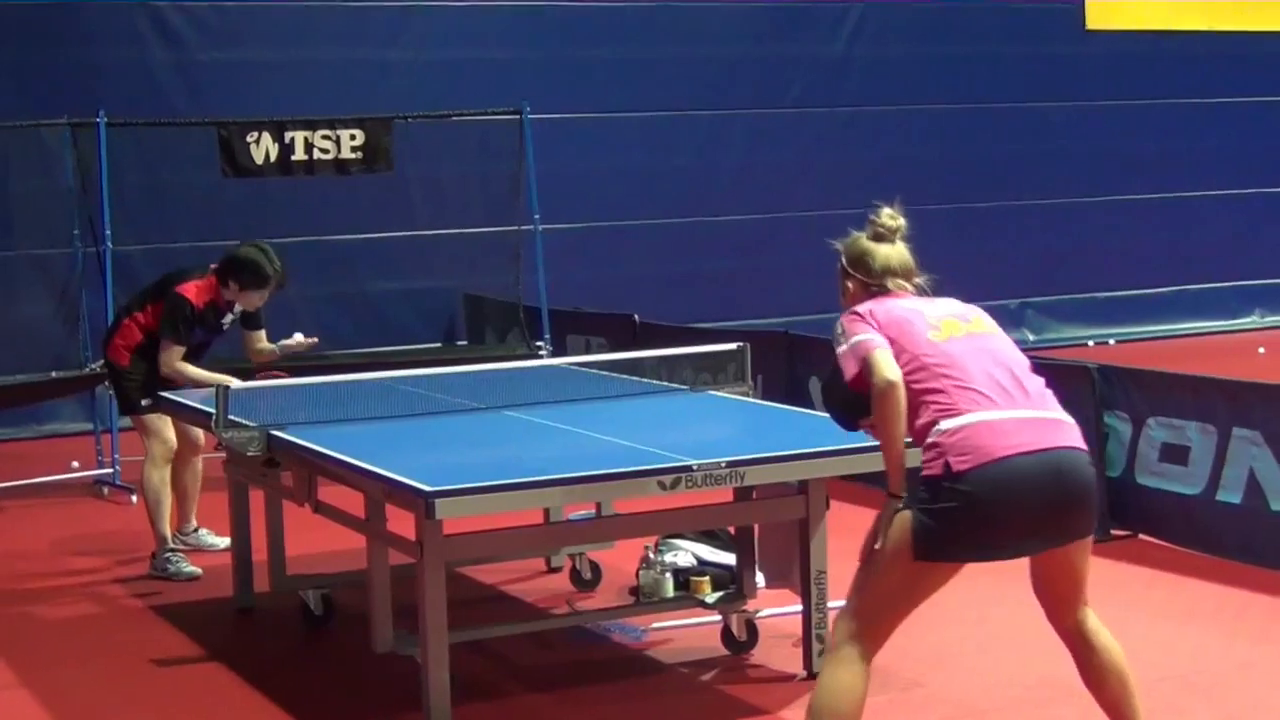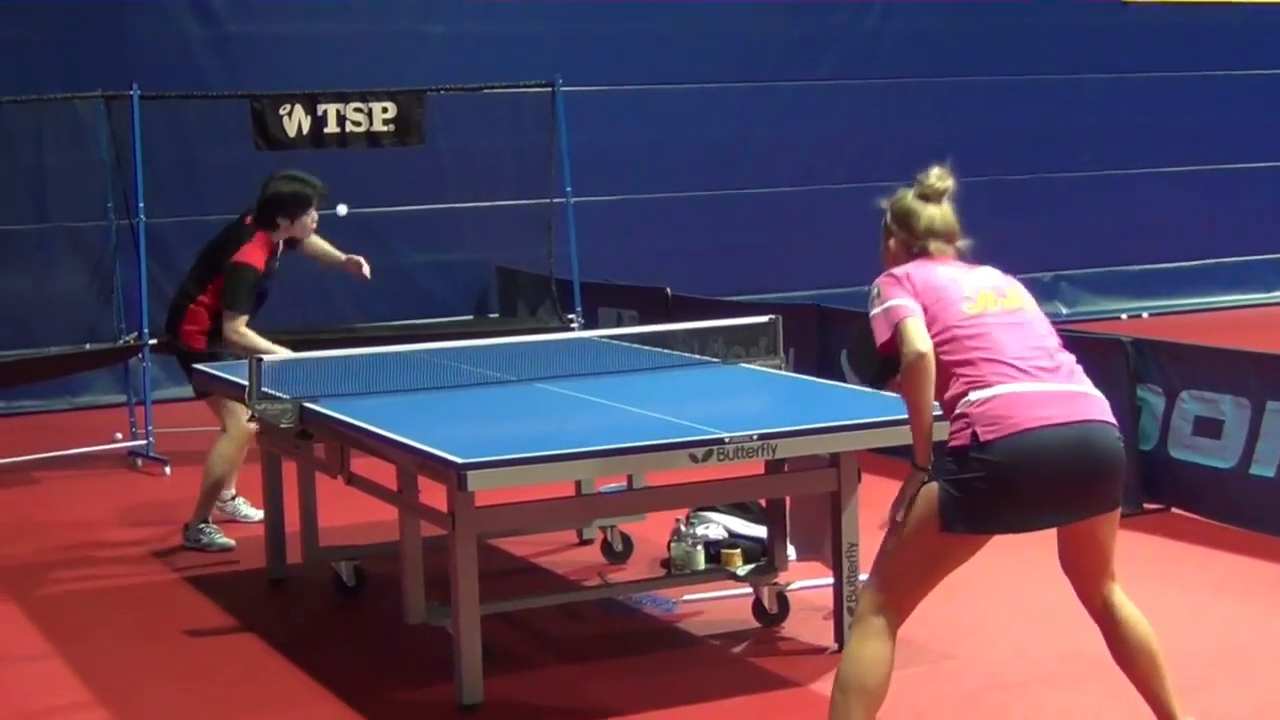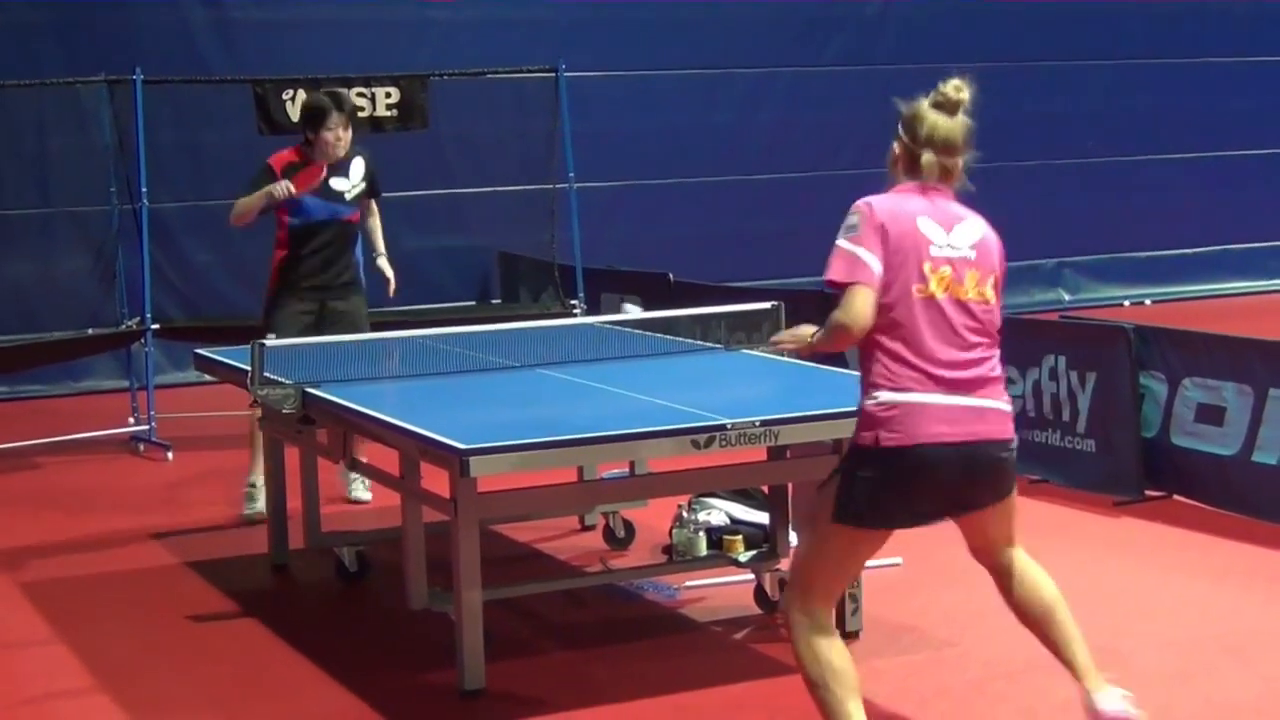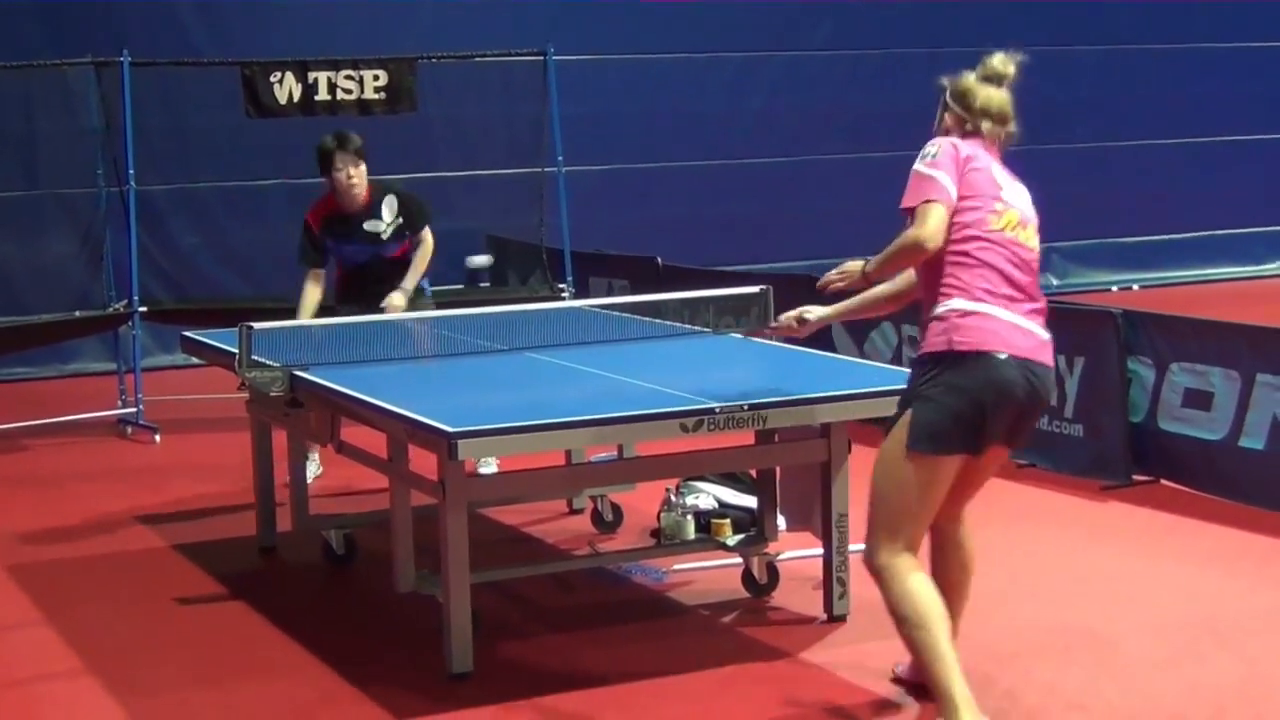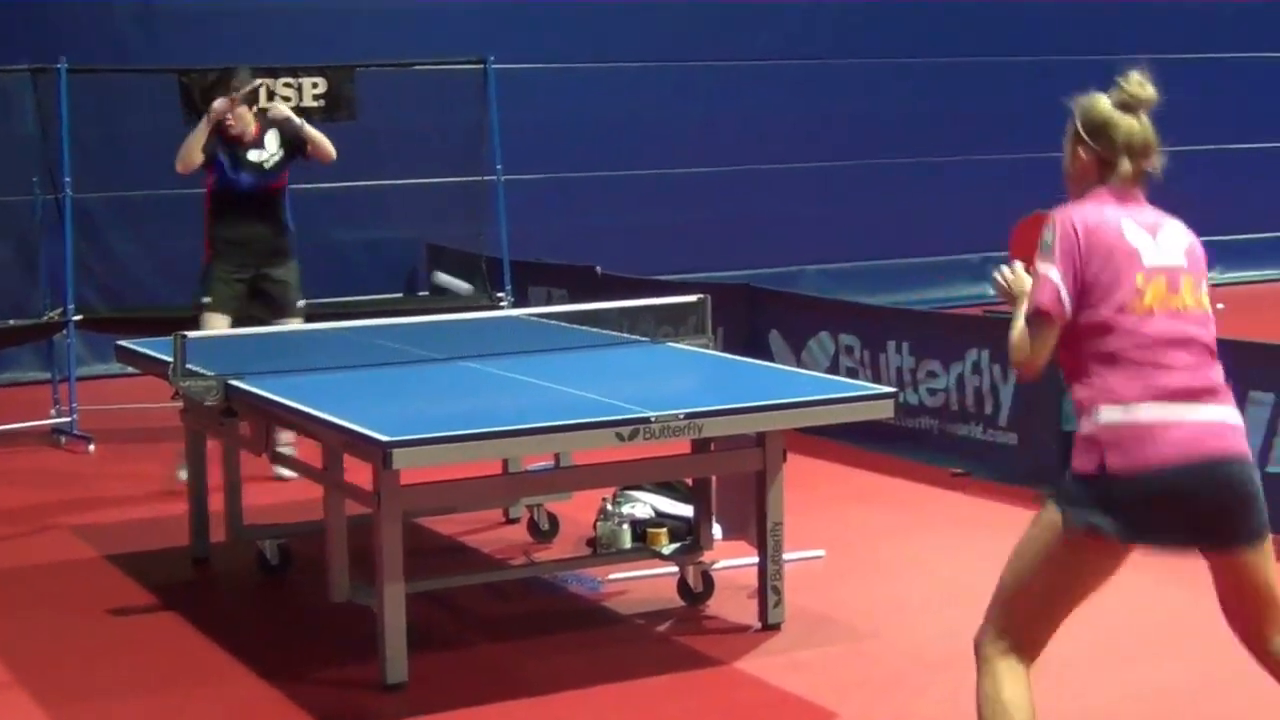
dt=0.7s
person 1, frame 1
left shoulder: (861, 319)
right shoulder: (966, 309)
left elbow: (888, 380)
left wrist: (896, 490)
left hip: (978, 470)
right hip: (1068, 459)
left knee: (855, 635)
right knee: (1073, 616)
person 1, frame 2
left shoulder: (897, 281)
right shoulder: (1001, 279)
left elbow: (918, 352)
left wrist: (922, 462)
left hip: (1006, 443)
right hip: (1095, 431)
left knee: (878, 607)
right knee: (1101, 591)
person 1, frame 3
left shoulder: (875, 213)
right shoulder: (981, 232)
left elbow: (854, 321)
left wrist: (816, 340)
left hip: (900, 443)
right hip: (988, 437)
left knee: (806, 604)
right knee: (1004, 555)
person 1, frame 4
left shoulder: (947, 151)
right shoulder: (1016, 191)
left elbow: (926, 240)
right elbow: (925, 281)
left wrist: (863, 270)
right wrist: (824, 316)
left hip: (969, 359)
right hip: (1031, 368)
left knee: (890, 553)
right knee: (942, 510)
right ankle: (938, 665)
person 1, frame 5
left shoulder: (1073, 224)
right shoulder: (1185, 239)
left elbow: (1030, 359)
left wrist: (1022, 298)
left hip: (1125, 465)
right hip: (1224, 461)
left knee: (1001, 646)
person 2, frame 1
left shoulder: (245, 297)
right shoulder: (188, 297)
left elbow: (256, 350)
right elbow: (169, 365)
left wrist: (283, 348)
right wrist: (223, 382)
left hip: (169, 359)
right hip: (132, 356)
left knee: (193, 443)
right knee: (163, 444)
left ankle: (186, 530)
right ankle: (163, 552)
person 2, frame 2
left shoulder: (275, 230)
right shoulder: (247, 260)
left elbow: (307, 241)
right elbow: (233, 331)
left wrist: (345, 260)
right wrist: (279, 354)
left hip: (224, 327)
right hip: (198, 333)
left knee: (248, 411)
right knee: (239, 425)
left ankle: (225, 497)
right ankle: (198, 525)
person 2, frame 3
left shoulder: (359, 164)
right shoulder: (282, 167)
left elbow: (369, 209)
right elbow: (237, 218)
left wrist: (381, 256)
right wrist: (269, 194)
left hip: (345, 288)
right hip: (292, 291)
left ankle: (351, 469)
right ankle: (256, 482)
person 2, frame 4
left shoulder: (394, 198)
right shoulder: (318, 219)
left elbow: (425, 243)
right elbow: (314, 279)
left wrist: (405, 291)
right wrist: (301, 326)
left hip: (404, 295)
right hip: (355, 301)
right ankle: (312, 456)
person 2, frame 5
left shoulder: (278, 133)
right shoulder: (216, 139)
left elbow: (327, 154)
right elbow: (183, 166)
left wrist: (293, 120)
right wrist: (209, 119)
left hip: (277, 257)
right hip: (228, 257)
left ankle: (283, 441)
